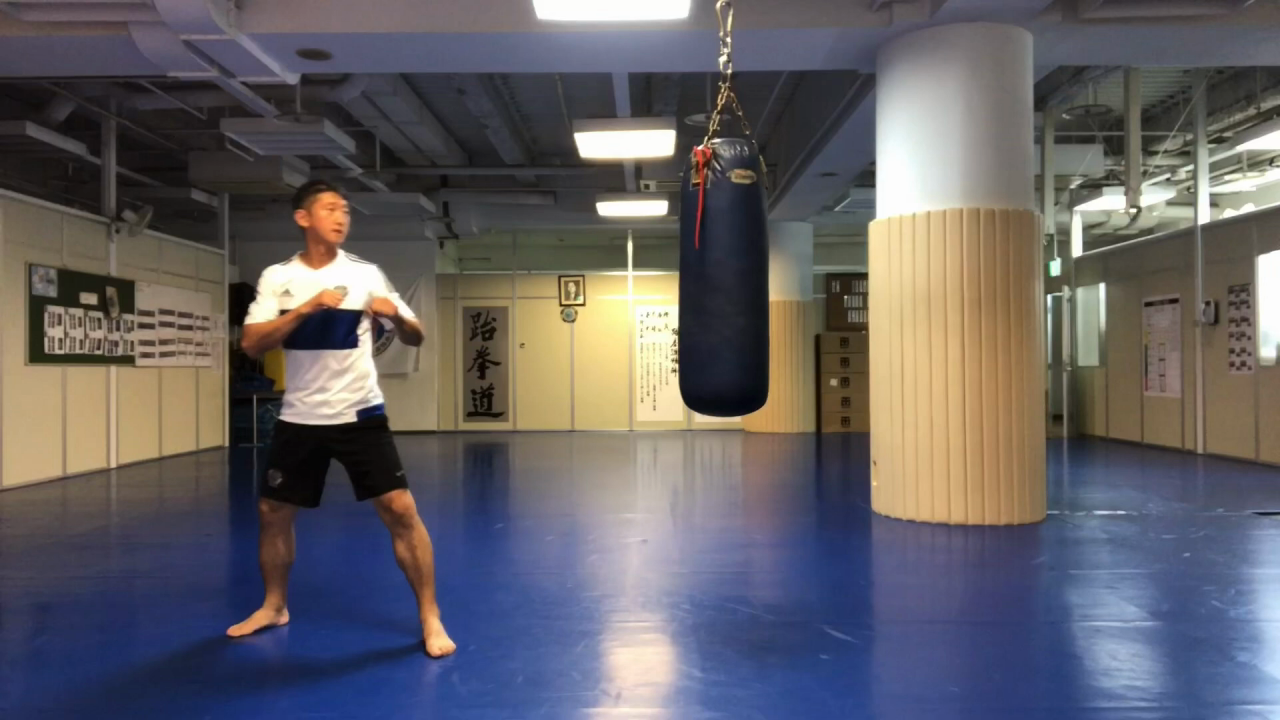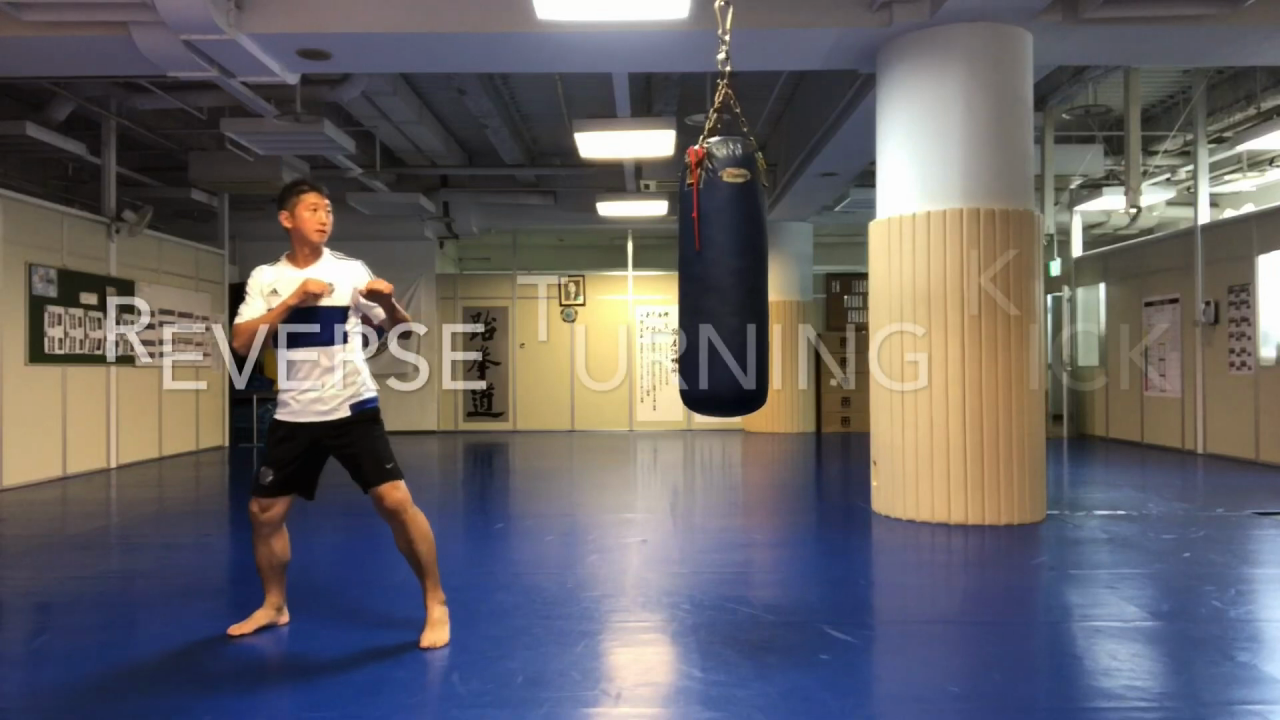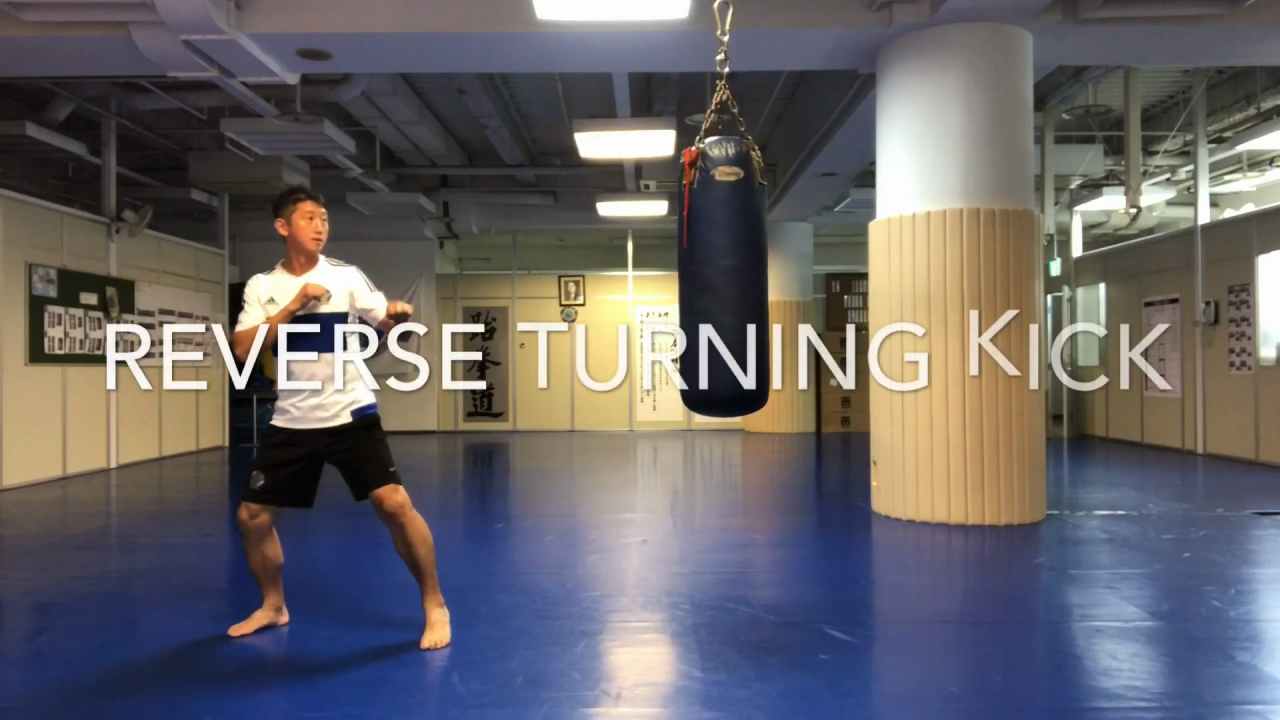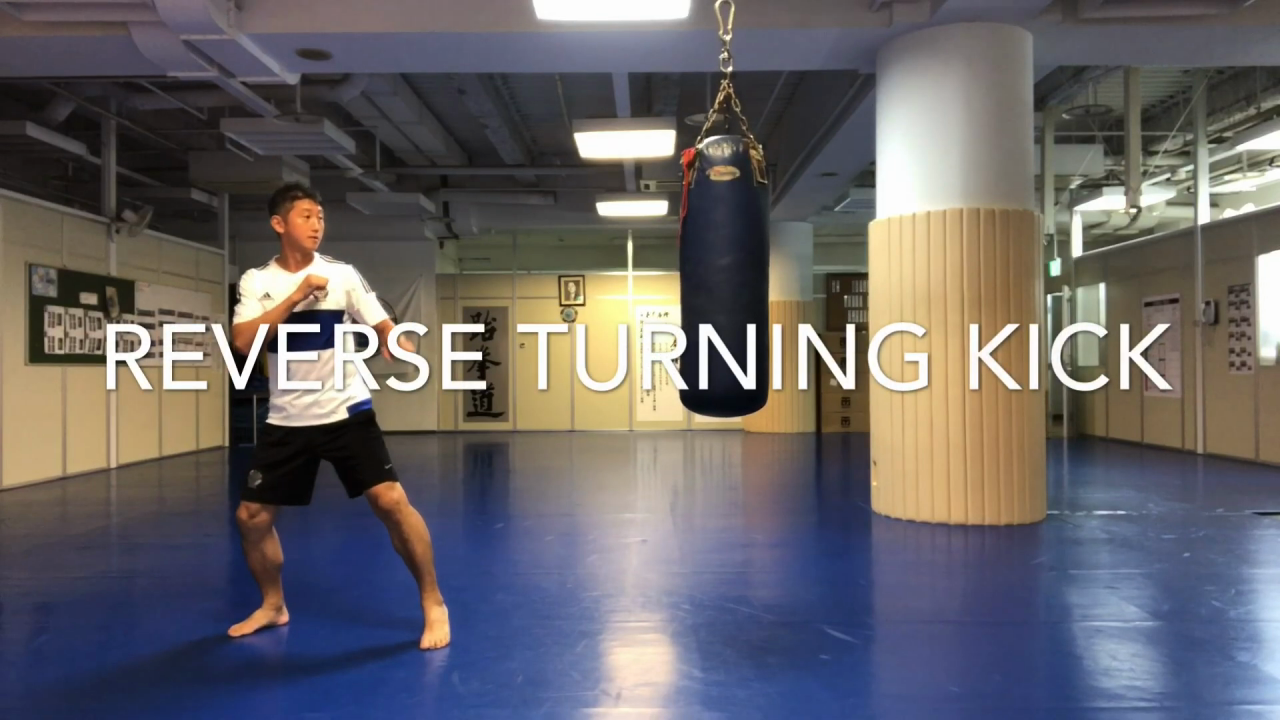
dt=0.7s
person 1, frame 1
left shoulder: (365, 273)
right shoulder: (277, 277)
left elbow: (415, 338)
right elbow: (251, 344)
left wrist: (396, 317)
right wrist: (306, 308)
left hip: (359, 413)
right hip: (300, 417)
left knee: (400, 509)
right knee: (273, 513)
left ankle: (430, 617)
right ankle: (274, 606)
person 1, frame 2
left shoulder: (350, 269)
right shoulder: (265, 277)
left elbow: (401, 330)
right elbow: (241, 343)
left wrist: (387, 302)
right wrist: (293, 300)
left hip: (352, 408)
right hip: (294, 415)
left knee: (394, 500)
right knee: (264, 511)
left ankle: (436, 603)
right ankle: (274, 605)
person 1, frame 3
left shoulder: (346, 276)
right shoulder: (262, 286)
left elbow: (390, 326)
right elbow: (243, 350)
left wrist: (400, 316)
right wrist: (294, 305)
left hip: (350, 415)
right hip: (291, 422)
left knee: (394, 504)
right knee: (252, 516)
left ankle: (435, 606)
right ankle: (273, 605)
person 1, frame 4
left shoulder: (342, 274)
right shoulder: (256, 281)
left elbow: (381, 325)
right elbow: (243, 343)
left wrist: (396, 341)
right wrist: (296, 296)
left hip: (346, 412)
right hip: (286, 421)
left knee: (390, 500)
right knee: (252, 516)
left ankle: (433, 604)
right ankle: (273, 605)
